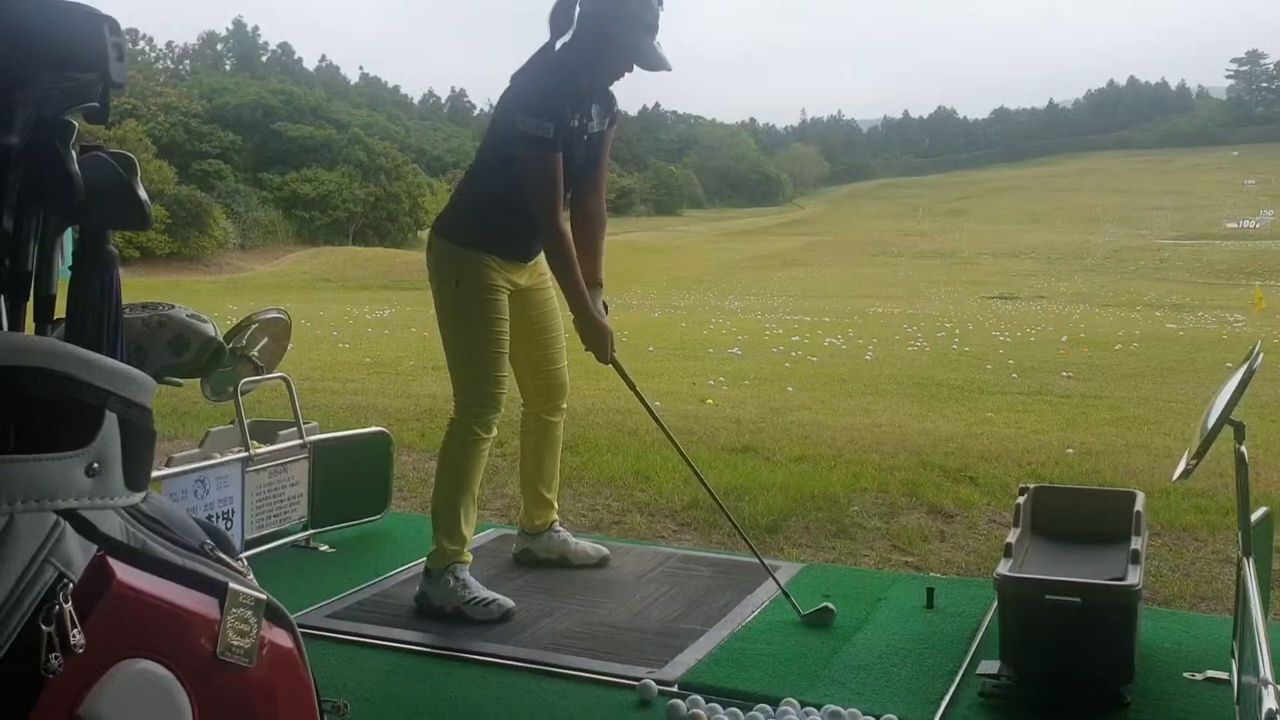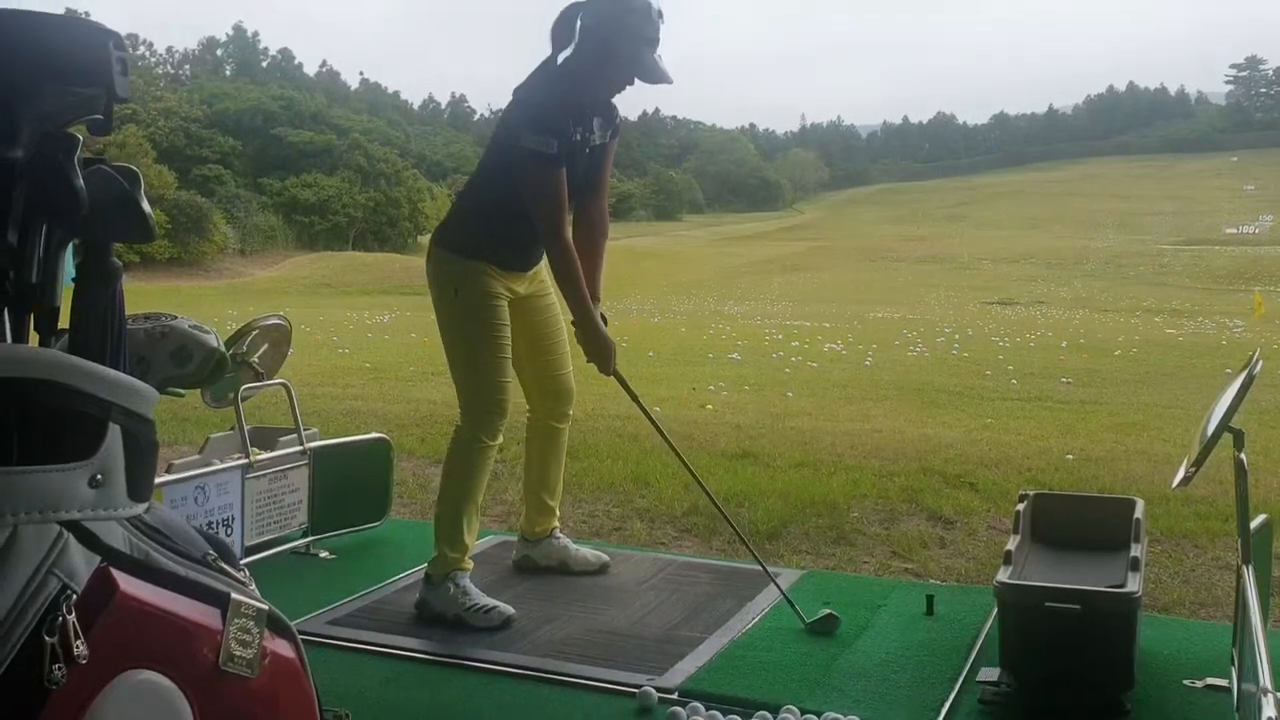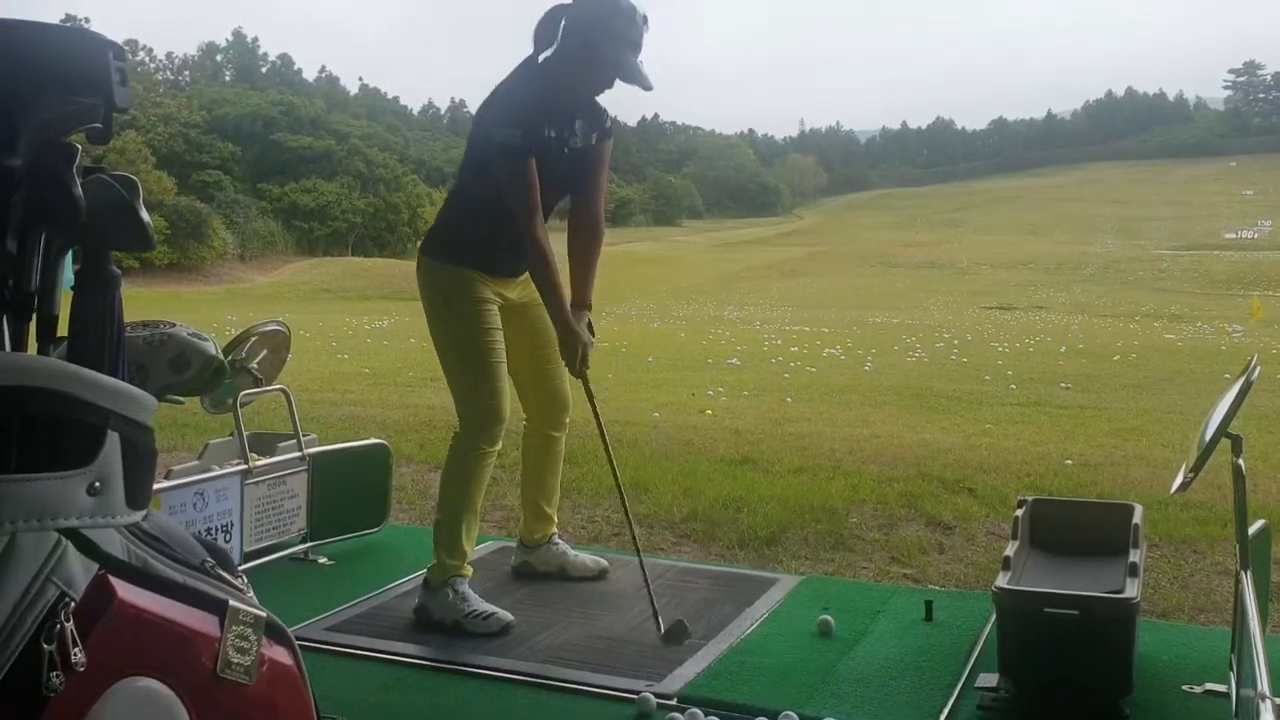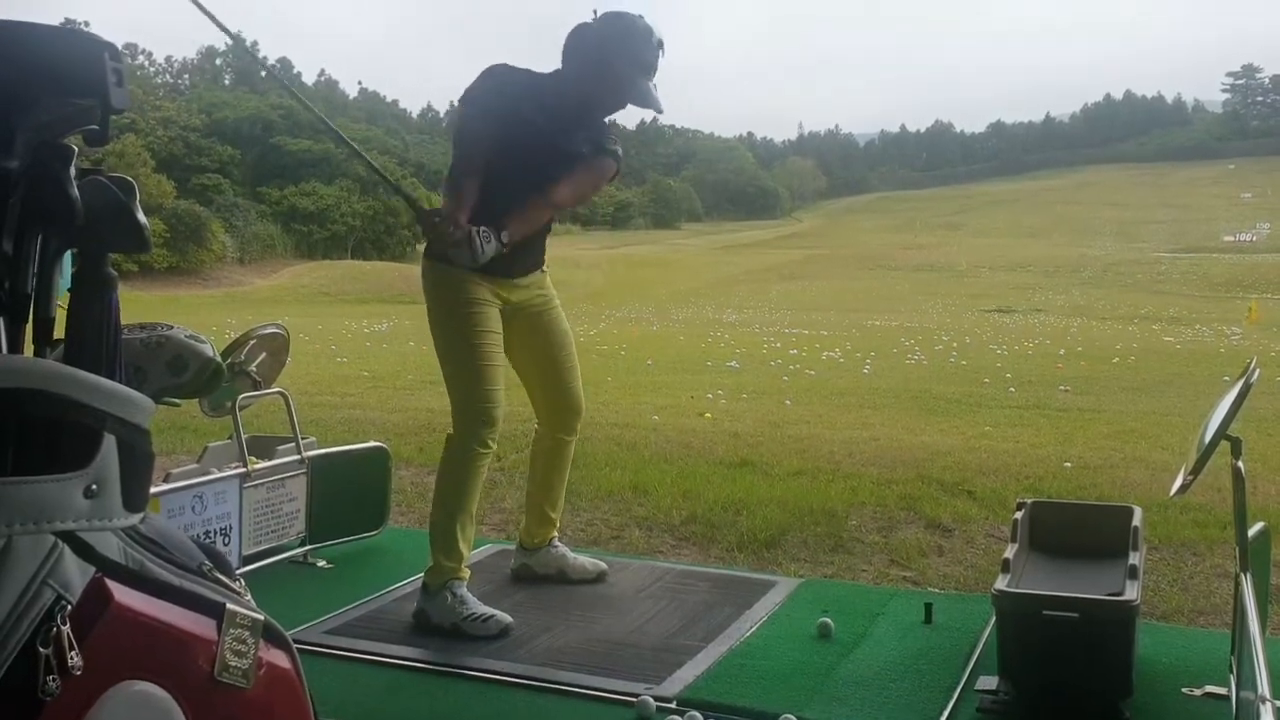
dt=0.7s
person 1, frame 1
left shoulder: (600, 103)
right shoulder: (539, 95)
left elbow: (590, 203)
right elbow: (549, 215)
left wrist: (595, 291)
right wrist: (584, 312)
left hip: (526, 257)
right hip: (470, 256)
left knee: (550, 393)
right knee: (481, 407)
left ankle: (539, 529)
right ankle: (444, 571)
person 1, frame 2
left shoulder: (604, 116)
right shoulder: (540, 110)
left elbow: (593, 215)
right elbow: (555, 230)
left wrist: (594, 306)
right wrist: (589, 324)
left hip: (525, 267)
right hip: (470, 265)
left knee: (556, 400)
right knee: (487, 414)
left ankle: (540, 536)
right ankle: (445, 578)
person 1, frame 3
left shoulder: (595, 123)
right shoulder: (511, 108)
left elbow: (589, 217)
right elbow: (528, 224)
left wrist: (582, 309)
right wrist: (561, 320)
left hip: (522, 275)
right hip: (459, 271)
left knee: (552, 408)
right knee: (487, 419)
left ankle: (538, 542)
right ankle: (443, 585)
person 1, frame 4
left shoulder: (601, 146)
right shoulder: (502, 87)
left elbow: (552, 201)
right elbow: (467, 167)
left wrist: (490, 237)
right wrist: (453, 216)
left hip: (527, 278)
right hip: (460, 274)
left knee: (564, 411)
right knee: (479, 422)
left ankle: (538, 545)
right ankle: (442, 588)
